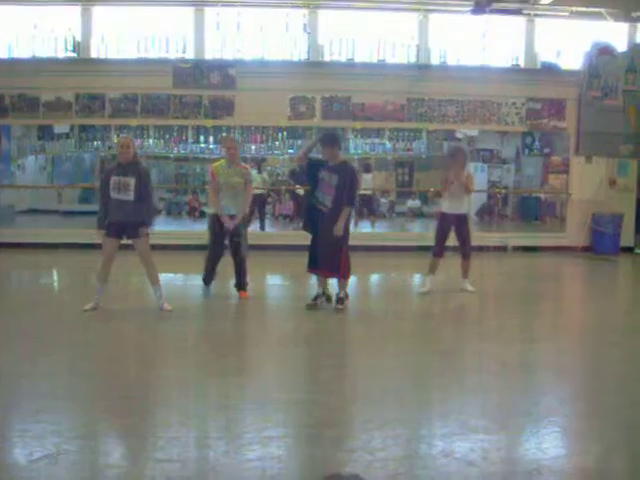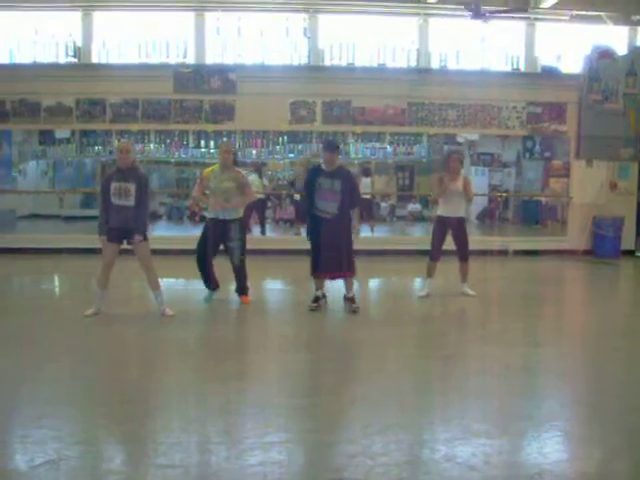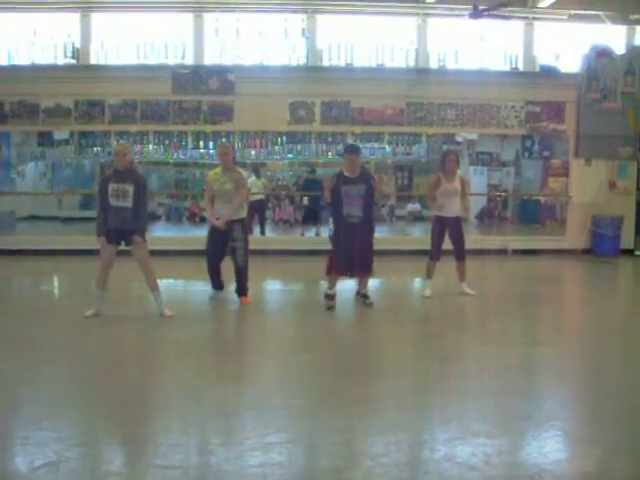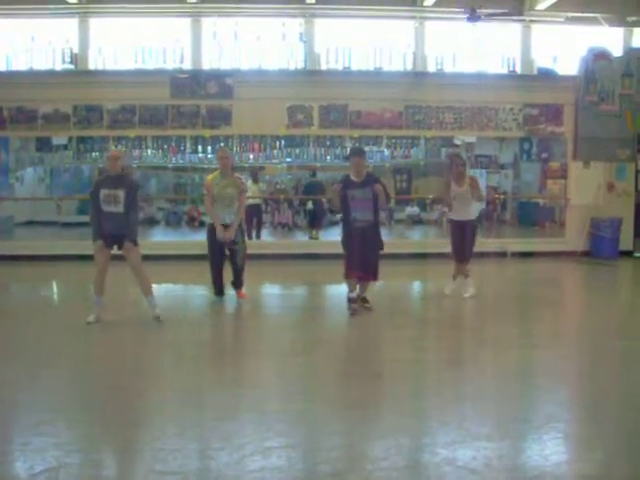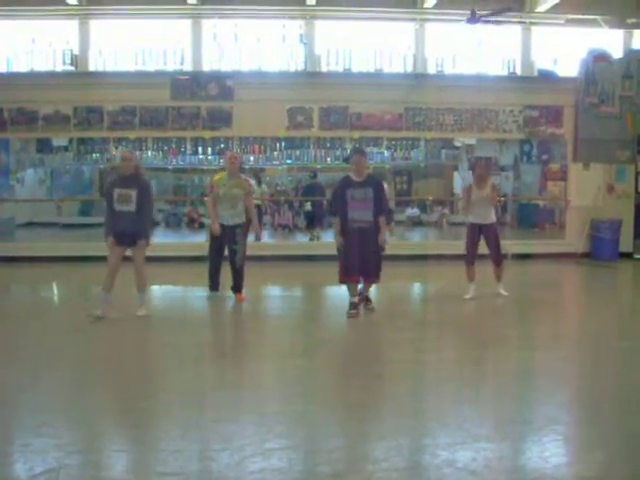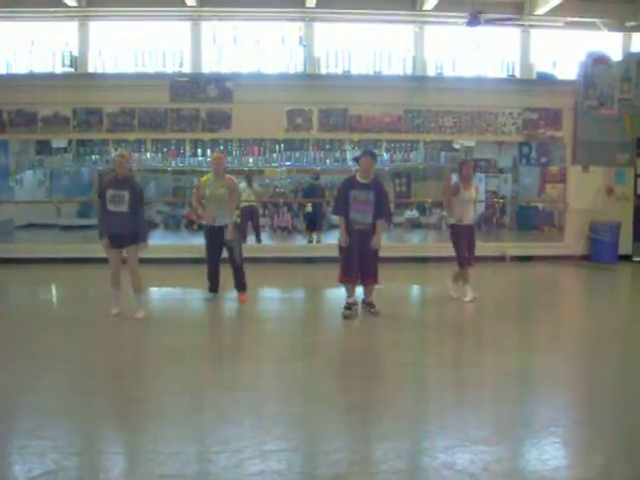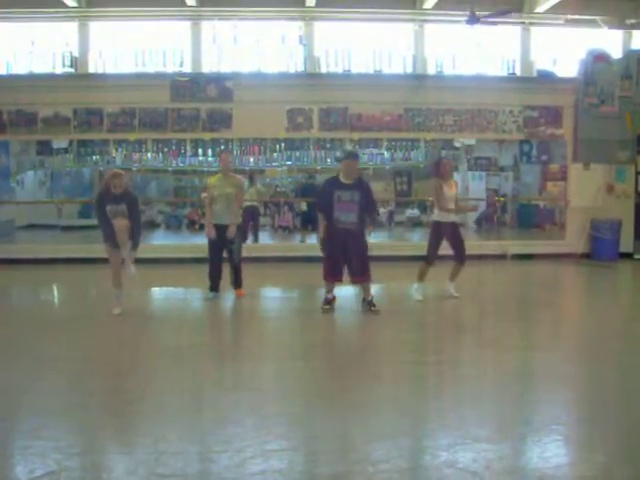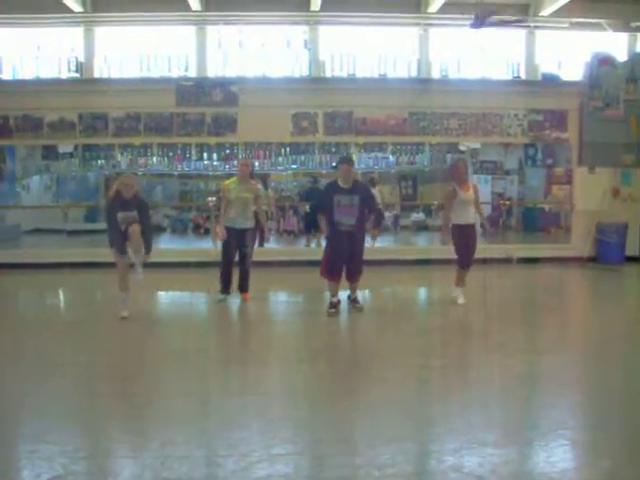
dt=0.5s
person 1, frame 1
left shoulder: (348, 171)
right shoulder: (321, 166)
left elbow: (349, 202)
right elbow: (301, 158)
left wrist: (341, 222)
right wrist: (315, 142)
left hip: (337, 221)
right hip: (319, 220)
left knee: (339, 258)
right knee: (318, 256)
left ankle: (342, 294)
right ankle: (322, 293)
person 1, frame 2
left shoulder: (346, 175)
right shoulder: (314, 172)
left elbow: (354, 201)
left wrist: (355, 221)
left hip: (341, 224)
right hip: (318, 223)
left knee: (345, 258)
right knee: (318, 259)
left ankle: (349, 295)
right ankle: (319, 294)
person 1, frame 3
left shoulder: (367, 177)
right shoulder: (337, 178)
left elbow: (373, 199)
right elbow: (329, 202)
left wrist: (377, 190)
right wrist: (327, 190)
left hip: (363, 226)
right hip: (342, 226)
left knee: (365, 259)
right knee: (338, 258)
left ankle: (362, 291)
right ankle: (330, 292)
person 1, frame 4
left shoulder: (374, 181)
right shoulder: (344, 183)
left elbow: (383, 205)
right elbow: (338, 207)
left wrist: (380, 194)
right wrist: (336, 195)
left hip: (371, 230)
right hip: (351, 230)
left knee: (369, 263)
right knee: (352, 262)
left ankle: (362, 295)
right ankle: (352, 296)
person 1, frame 5
left shoulder: (375, 183)
right shoulder: (343, 184)
left elbow: (382, 210)
right elbow: (336, 212)
left wrist: (383, 232)
right wrist: (337, 234)
left hip: (370, 232)
right hip: (349, 232)
left knee: (371, 266)
right knee: (350, 266)
left ankle: (365, 293)
right ankle: (353, 301)
person 1, frame 6
left shoulder: (378, 187)
right shoulder: (347, 184)
left elbow: (383, 215)
right elbow: (340, 211)
left wrist: (377, 236)
right wrist: (343, 232)
left hip: (370, 234)
right hip: (350, 233)
left knee: (370, 269)
right knee: (348, 268)
left ankle: (368, 301)
right ankle: (351, 303)
person 1, frame 7
left shoulder: (362, 185)
right shoulder: (330, 184)
left elbow: (370, 210)
right elbow: (321, 209)
left wrist: (366, 226)
right wrist: (322, 229)
left hip: (356, 233)
right hip: (334, 233)
left knee: (361, 266)
right knee: (331, 266)
left ankle: (368, 299)
right ankle: (329, 297)
person 1, frame 8
left shoulder: (362, 188)
right shoulder: (330, 188)
left elbow: (372, 208)
right elbow: (322, 210)
left wrist: (364, 223)
right wrist: (324, 226)
left hip: (356, 235)
right hip: (336, 234)
left knee: (355, 268)
right knee: (332, 267)
left ankle: (353, 297)
right ankle: (334, 300)
person 2, frame 1
left shoulder: (141, 171)
right shoulder: (110, 172)
left elbow: (147, 199)
right elbow: (104, 199)
left wrist: (146, 223)
right wrist: (101, 223)
left hip: (136, 222)
right hip: (114, 222)
left knee: (147, 260)
right knee: (106, 260)
left ankle: (161, 301)
right ankle: (96, 300)
person 2, frame 2
left shoulder: (141, 177)
right shoulder: (109, 178)
left elbow: (144, 206)
right elbow: (104, 206)
left wrist: (141, 230)
right wrist: (102, 230)
left hip: (134, 228)
right hip: (114, 228)
left knee: (148, 265)
right knee: (106, 265)
left ankle: (162, 306)
right ankle: (97, 306)
person 2, frame 3
left shoulder: (138, 179)
right shoulder: (107, 179)
left elbow: (142, 207)
right elbow: (102, 207)
left wrist: (140, 231)
right wrist: (100, 232)
left hip: (132, 229)
right hip: (112, 229)
left knee: (146, 266)
right knee: (104, 266)
left ankle: (161, 307)
right ankle: (97, 307)
person 2, frame 4
left shoulder: (130, 184)
right shoulder: (99, 184)
left elbow: (133, 212)
right elbow: (94, 212)
left wrist: (130, 237)
right wrist: (96, 236)
left hip: (125, 233)
right hip: (105, 234)
left knee: (138, 268)
right knee: (100, 271)
left ankle: (154, 308)
right ankle: (98, 311)
person 2, frame 5
left shoulder: (142, 183)
right shoulder: (113, 184)
left elbow: (147, 211)
right elbow: (110, 210)
left wrist: (145, 235)
right wrist: (109, 233)
left hip: (137, 232)
right hip: (118, 232)
left knee: (139, 268)
right knee: (111, 268)
left ankle: (142, 305)
right ankle: (104, 307)
person 2, frame 6
left shoulder: (135, 186)
right shoulder: (106, 186)
left elbow: (140, 213)
right elbow: (102, 211)
left wrist: (143, 238)
right wrist: (102, 235)
left hip: (131, 232)
right hip: (112, 233)
left knee: (133, 268)
right knee: (114, 269)
left ankle: (139, 307)
right ankle: (116, 303)
person 2, frame 7
left shoulder: (131, 197)
right shoulder: (102, 197)
left elbow: (136, 220)
right elbow: (103, 222)
left wrist: (134, 246)
right wrist: (112, 244)
left hip: (126, 230)
right hip: (111, 232)
left knee: (120, 225)
right knee: (115, 267)
left ankle: (128, 259)
right ankle: (118, 303)
person 2, frame 8
left shoulder: (140, 202)
right shoulder: (112, 202)
left elbow: (147, 225)
right elbow: (112, 228)
left wrist: (148, 249)
right wrist: (121, 251)
left hip: (134, 230)
right hip: (118, 237)
left knee: (135, 230)
right knee: (121, 269)
left ankle: (138, 267)
right ankle: (124, 305)
person 3, frame 1
left shoulder: (245, 170)
right shoulder: (216, 168)
left elbow: (248, 196)
right elbow: (213, 194)
left wrist: (239, 218)
right wrist: (223, 217)
left hip: (239, 216)
right hip: (219, 216)
left knee: (240, 254)
right knee: (216, 251)
left ankle: (241, 287)
right ankle: (207, 282)
person 3, frame 2
left shoulder: (239, 175)
right shoulder: (209, 173)
left elbow: (250, 196)
right elbow: (196, 193)
left wrist: (231, 205)
right wrist: (210, 203)
left hip: (235, 220)
right hip: (214, 219)
left knee: (237, 257)
right knee: (203, 255)
left ankle: (243, 291)
right ankle: (212, 287)
person 3, frame 3
left shoulder: (239, 175)
right shoulder: (212, 176)
left elbow: (242, 199)
right elbow: (208, 199)
left wrist: (225, 218)
right wrist: (212, 218)
left hip: (237, 221)
right hip: (217, 221)
left knee: (240, 258)
right knee: (212, 256)
left ankle: (242, 293)
right ankle: (217, 287)
person 3, frame 4
left shoulder: (239, 181)
right shoulder: (210, 180)
left elbow: (242, 206)
right elbow: (208, 205)
left wrist: (232, 228)
right wrist: (218, 228)
left hip: (235, 224)
right hip: (216, 225)
left knee: (239, 258)
right knee: (216, 261)
left ankle: (238, 286)
right ankle: (218, 293)
person 3, frame 5
left shoulder: (246, 182)
right shoulder: (216, 180)
left elbow: (250, 205)
right elbow: (209, 203)
left wrist: (256, 225)
right wrist: (214, 222)
left hip: (238, 225)
right hip: (219, 224)
left knee: (238, 260)
right knee: (215, 258)
left ankle: (237, 290)
right ankle: (213, 288)
person 3, frame 6
left shoulder: (231, 181)
right shoulder: (203, 181)
left elbow: (233, 204)
right elbow: (195, 200)
left wrist: (229, 227)
right wrist: (204, 214)
left hip: (228, 224)
right hip: (211, 226)
left knee: (236, 258)
right knee: (212, 260)
left ankle: (241, 289)
right ankle: (213, 289)
person 3, frame 7
left shoulder: (239, 181)
right shoulder: (212, 182)
left elbow: (239, 205)
right elbow: (208, 206)
left wrist: (233, 225)
right wrist: (209, 226)
left hip: (233, 225)
right hip: (215, 225)
left knee: (235, 258)
right knee: (214, 259)
left ankle: (238, 286)
right ankle: (214, 289)
person 3, frame 8
left shoulder: (255, 187)
right shoulder: (228, 185)
left elbow: (260, 210)
right elbow: (223, 207)
left wrist: (265, 229)
right wrist: (221, 227)
left hip: (248, 228)
right hip: (230, 227)
left knee: (245, 261)
right knee: (227, 260)
left ankle: (244, 290)
right ankle: (224, 291)
person 4, frame 1
left shoulder: (467, 175)
right shoulder: (447, 174)
left elbow: (469, 191)
right elbow: (443, 191)
left wrist: (460, 179)
right wrist: (451, 178)
left hip: (461, 216)
right hip: (446, 215)
left knee: (466, 250)
right knee: (438, 250)
left ankle: (465, 282)
right ankle: (428, 282)
person 4, frame 2
left shoulder: (465, 180)
right shoulder: (441, 178)
left elbow: (470, 200)
right elbow: (437, 195)
left wrist: (467, 195)
right wrist: (446, 185)
left hip: (458, 219)
right hip: (442, 218)
left knee: (464, 253)
right knee: (435, 252)
left ankle: (464, 286)
right ankle: (427, 286)
person 4, frame 3
left shoulder: (462, 180)
right shoulder: (437, 179)
left elbow: (464, 196)
right elbow: (429, 199)
left wrist: (465, 205)
right wrist: (435, 205)
left hip: (455, 219)
right hip: (440, 218)
left knee: (460, 253)
right knee: (434, 252)
left ankle: (463, 285)
right ankle: (428, 286)
person 4, frame 4
left shoulder: (471, 180)
right shoulder: (449, 183)
left elbow: (481, 198)
right elbow: (447, 204)
left wrist: (475, 194)
right wrist: (449, 202)
left hip: (470, 220)
right hip: (455, 221)
left knee: (466, 254)
right knee: (459, 255)
left ankle: (453, 281)
right ankle: (470, 285)
person 4, frame 5
left shoulder: (491, 186)
right shoulder: (469, 188)
left elbow: (494, 203)
right elbow: (465, 208)
left wrist: (492, 198)
right wrist: (467, 206)
left hip: (490, 223)
right hip: (474, 224)
left knee: (497, 256)
right knee: (470, 256)
left ankle: (499, 286)
right ankle: (472, 288)
person 4, frame 6
left shoulder: (474, 186)
right shoulder: (455, 186)
right elbow: (447, 205)
left wrist: (472, 214)
right wrist: (455, 216)
left hip: (470, 225)
right hip: (457, 226)
left knee: (469, 259)
right knee: (463, 258)
left ankle: (453, 284)
right ankle: (468, 290)
person 4, frame 7
left shoulder: (454, 183)
right shoulder: (438, 185)
left elbow: (455, 205)
right elbow: (440, 206)
left wrist: (468, 209)
right wrist: (460, 210)
left hip: (452, 224)
right hip: (439, 223)
left knee: (461, 256)
right knee: (430, 257)
left ankle: (451, 286)
right ankle: (418, 287)
person 4, frame 8
left shoulder: (474, 187)
right shoulder: (453, 189)
left elbow: (477, 206)
right elbow: (447, 211)
left wrist: (485, 222)
right wrist: (445, 232)
left hip: (471, 226)
right hip: (458, 226)
left knee: (467, 261)
right knee: (463, 260)
left ankle: (457, 290)
right ankle: (460, 293)
